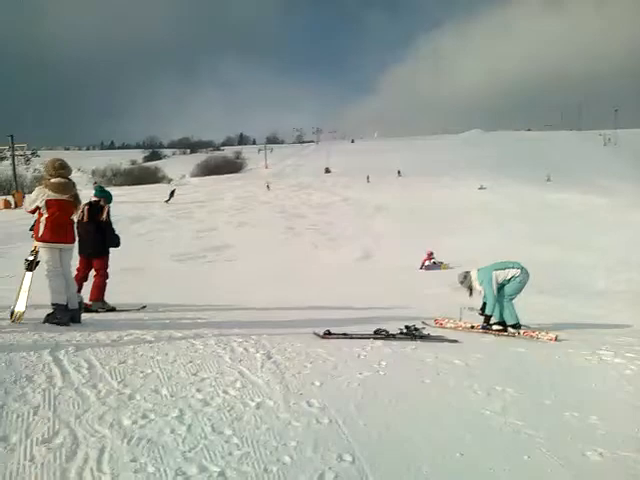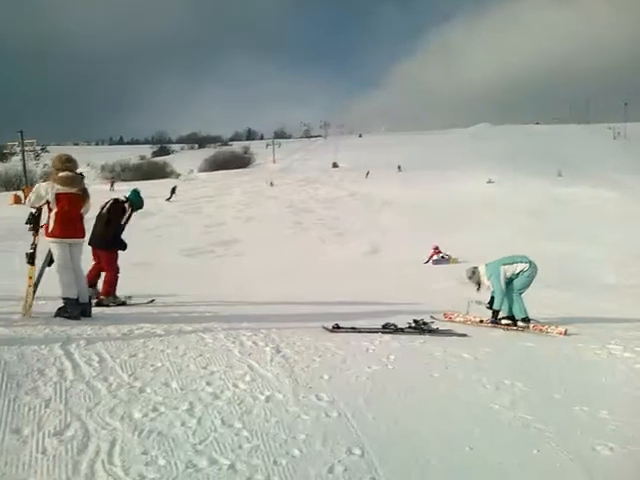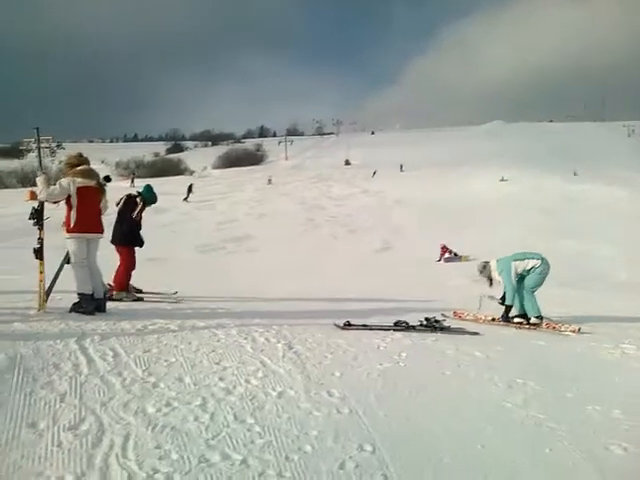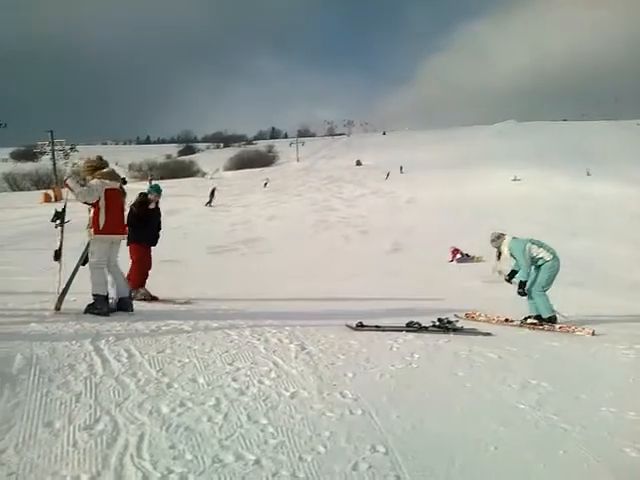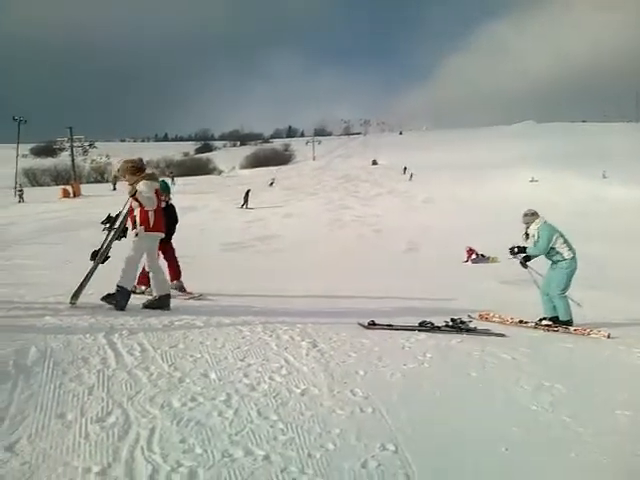
dt=0.5s
person 1, frame 1
left shoulder: (43, 191)
right shoulder: (73, 192)
left elbow: (28, 207)
left hip: (48, 238)
right hip: (67, 239)
left knee: (53, 273)
right knee: (66, 273)
left ankle: (60, 312)
right ankle: (73, 309)
person 1, frame 2
left shoulder: (50, 186)
right shoulder: (82, 188)
left elbow: (31, 201)
left wrist: (38, 187)
left hip: (58, 233)
right hip: (77, 233)
left knee: (64, 268)
right knee: (76, 267)
left ankle: (70, 306)
right ankle: (83, 303)
person 1, frame 3
left shoulder: (70, 181)
right shoulder: (98, 184)
left elbow: (47, 194)
right elbow: (103, 207)
left wrist: (41, 179)
left hip: (77, 229)
right hip: (95, 229)
left knee: (79, 264)
right knee: (91, 263)
left ankle: (86, 301)
right ankle: (99, 299)
person 1, frame 4
left shoulder: (97, 183)
right shoulder: (117, 186)
left elbow: (85, 195)
left wrist: (69, 182)
left hip: (102, 231)
right hip: (118, 231)
left knee: (96, 265)
right knee: (112, 265)
left ankle: (100, 303)
right ankle: (124, 299)
person 1, frame 5
left shoulder: (145, 184)
right shoulder: (144, 185)
left elbow: (151, 204)
left wrist: (136, 194)
left hip: (147, 229)
right hip: (153, 230)
left knee: (132, 260)
right knee: (153, 264)
left ankle: (121, 295)
right ankle: (163, 297)
